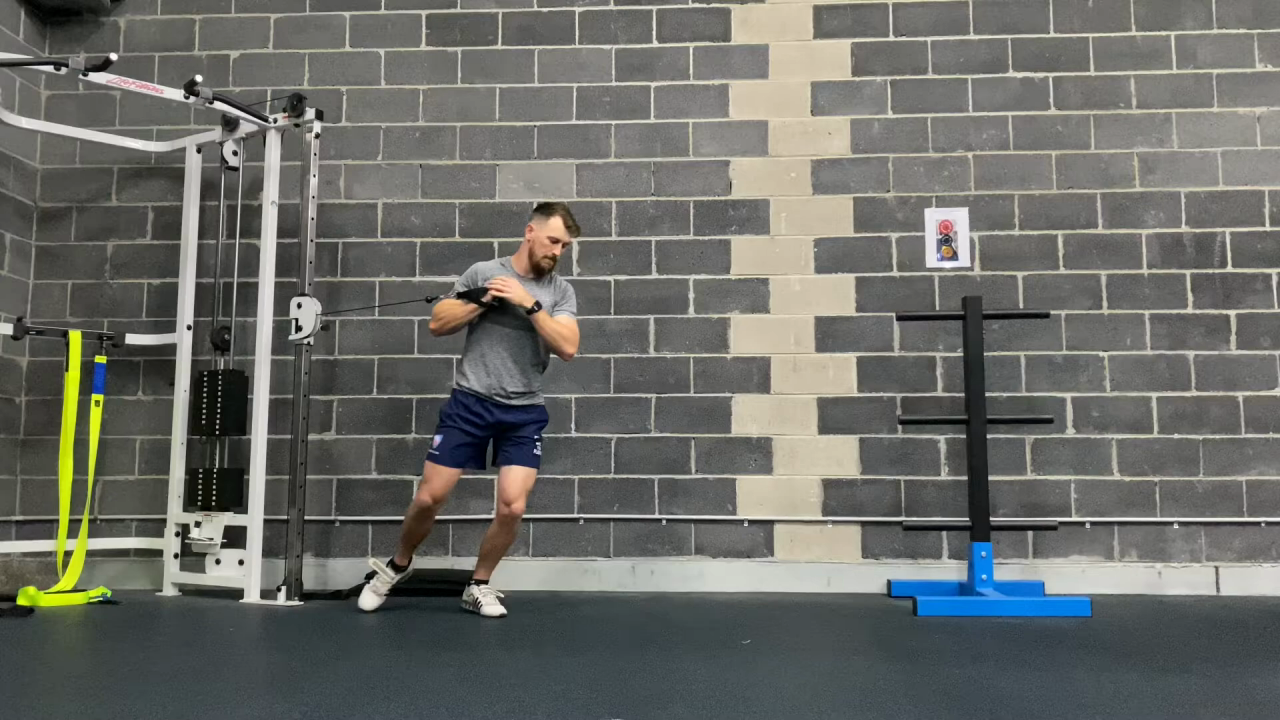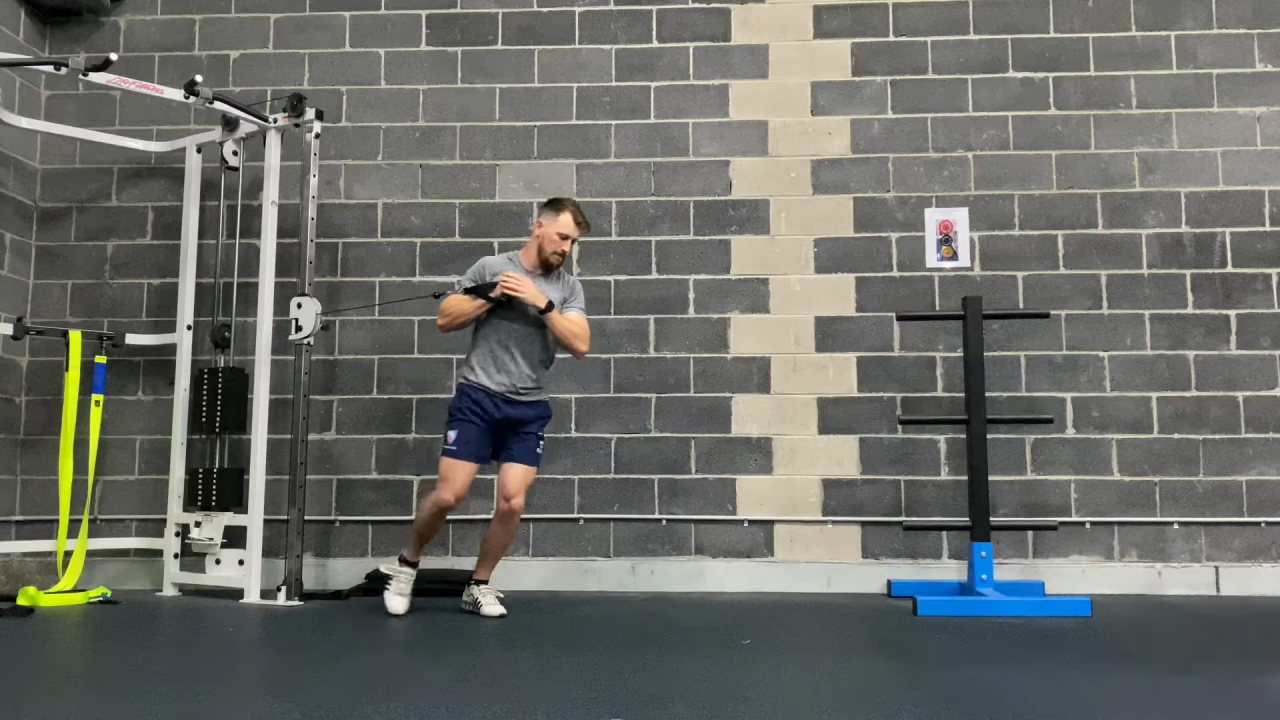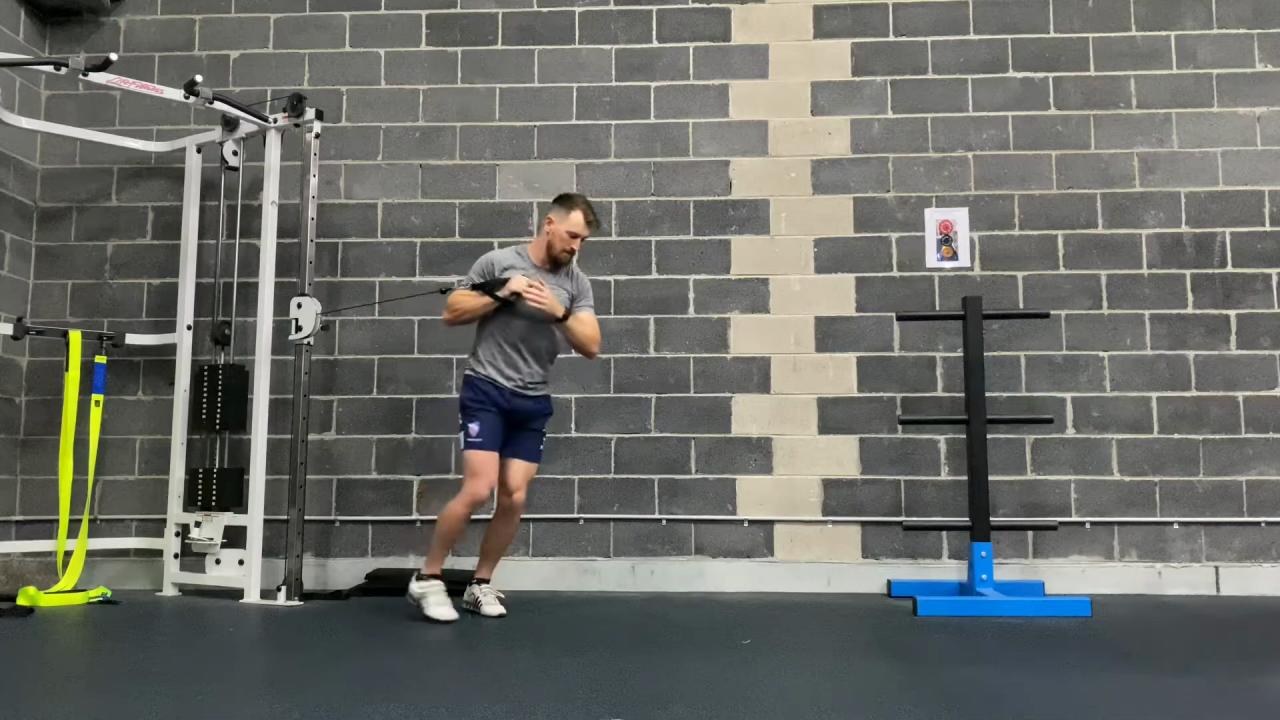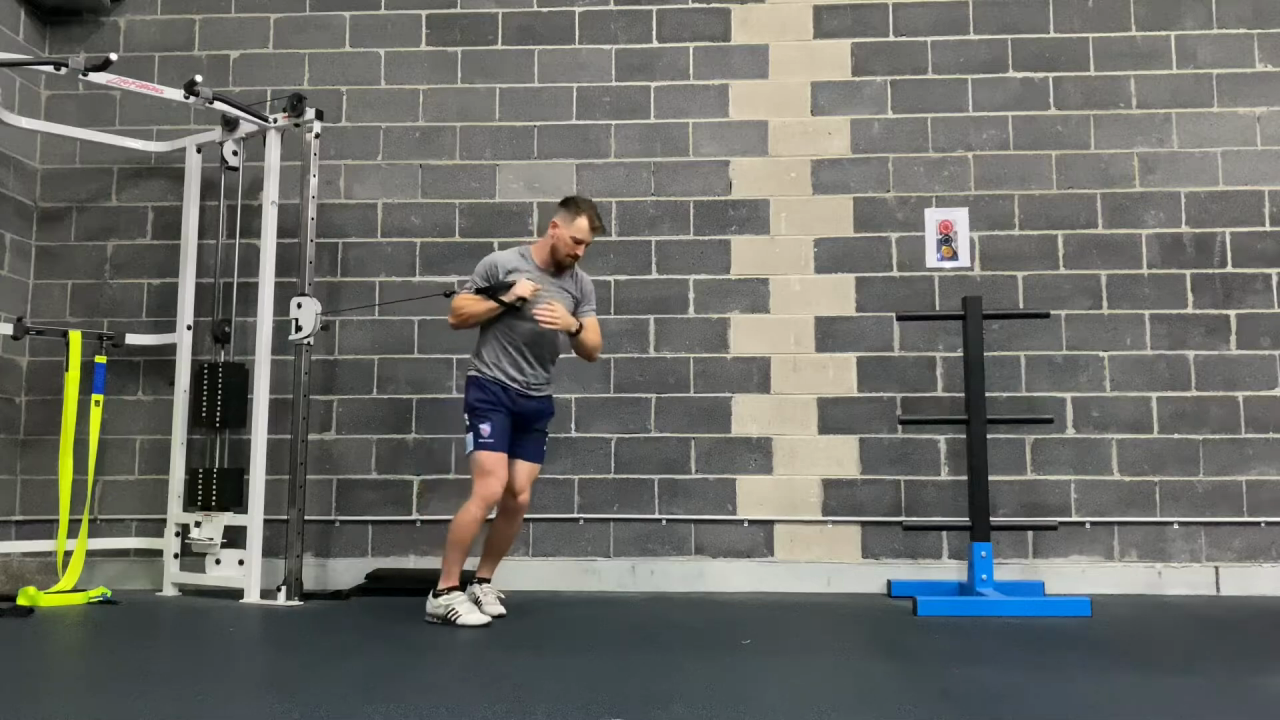
dt=0.1s
person 1, frame 1
left shoulder: (561, 292)
right shoulder: (483, 273)
left elbow: (568, 347)
right elbow: (437, 324)
left wrist: (529, 304)
right wrist: (484, 300)
left hip: (524, 411)
right hip: (470, 401)
left knee: (512, 506)
right knee: (430, 497)
left ankle: (480, 585)
right ankle: (397, 565)
person 1, frame 2
left shoulder: (569, 287)
right shoulder: (490, 267)
left elbow: (580, 345)
right elbow: (445, 318)
left wrist: (541, 304)
right wrist: (493, 295)
left hip: (529, 407)
right hip: (477, 395)
left knee: (511, 504)
right knee: (448, 496)
left ankle: (480, 585)
right ankle: (408, 562)
person 1, frame 3
left shoulder: (577, 283)
right shoulder: (498, 262)
left elbow: (591, 346)
right elbow: (451, 312)
left wrist: (562, 313)
right wrist: (501, 294)
left hip: (533, 400)
right hip: (485, 390)
left knee: (513, 499)
right knee: (477, 491)
left ankle: (481, 584)
right ankle: (428, 579)
person 1, frame 4
left shoulder: (580, 284)
right shoulder: (500, 264)
left elbow: (593, 351)
right elbow: (456, 315)
left wrist: (572, 326)
right wrist: (506, 299)
left hip: (536, 400)
right hip: (490, 390)
left knee: (518, 499)
right knee: (489, 491)
left ankle: (482, 583)
right ankle: (446, 594)
